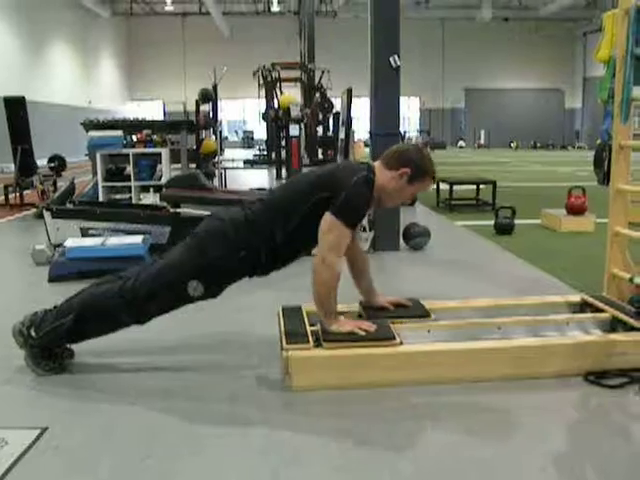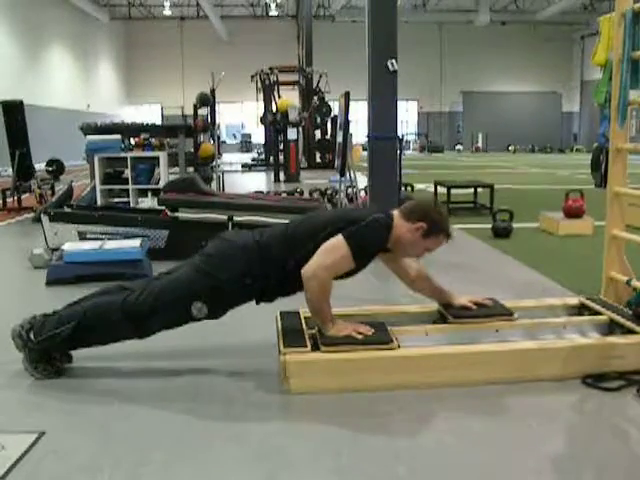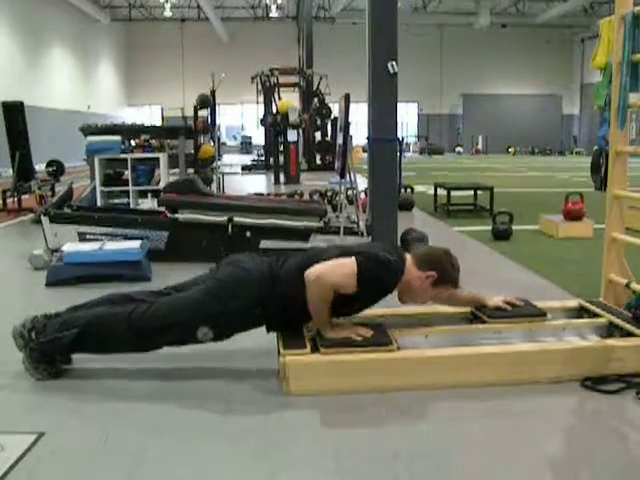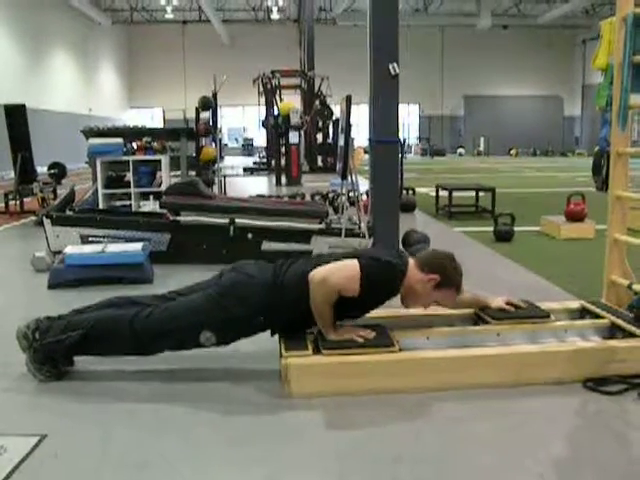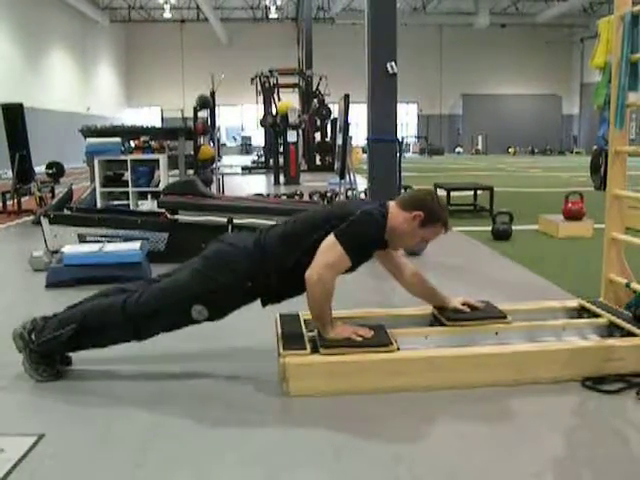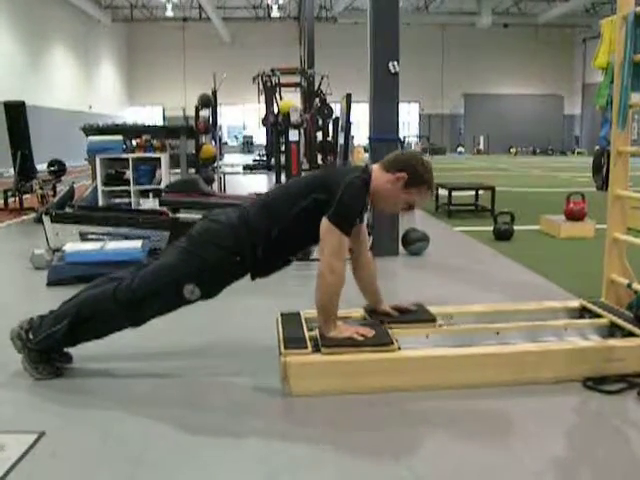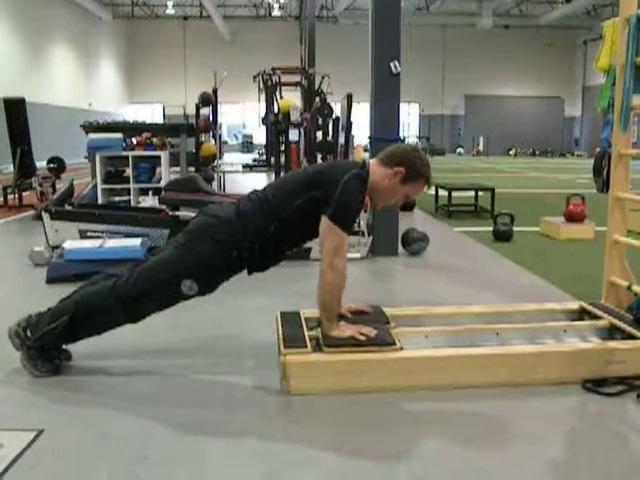
dt=0.7s
person 1, frame 1
left shoulder: (357, 182)
right shoulder: (358, 188)
left elbow: (352, 248)
right elbow: (326, 258)
left wrist: (372, 297)
right wrist: (331, 320)
left hip: (231, 235)
right hip: (229, 249)
left knee: (140, 288)
right knee: (138, 298)
left ankle: (46, 326)
right ankle: (39, 332)
person 1, frame 2
left shoulder: (380, 225)
right shoulder: (375, 229)
left elbow: (410, 273)
right elbow: (314, 273)
left wrist: (451, 299)
right wrist: (329, 325)
left hip: (239, 254)
right hip: (236, 272)
left knee: (143, 298)
right knee: (141, 313)
left ankle: (48, 329)
right ankle: (40, 337)
person 1, frame 3
left shoulder: (395, 261)
right shoulder: (384, 271)
left elbow: (440, 290)
right elbow: (317, 277)
left wrist: (483, 300)
right wrist: (327, 328)
left hip: (248, 276)
right hip: (246, 295)
left knee: (151, 308)
right knee: (144, 326)
left ankle: (49, 327)
right ankle: (43, 338)
person 1, frame 4
left shoulder: (397, 264)
right shoulder: (388, 273)
left elbow: (442, 294)
right elbow: (321, 278)
left wrist: (487, 301)
right wrist: (329, 330)
left hip: (253, 280)
right hip: (251, 302)
left knee: (153, 311)
right knee: (147, 329)
left ankle: (53, 329)
right ankle: (48, 340)
person 1, frame 5
left shoulder: (377, 220)
right shoulder: (368, 222)
left elbow: (405, 271)
right elbow: (316, 276)
left wrist: (445, 302)
right wrist: (327, 328)
left hip: (241, 257)
right hip: (238, 271)
left knee: (143, 299)
right knee: (141, 313)
left ankle: (48, 331)
right ankle: (40, 339)
person 1, frame 6
left shoulder: (354, 187)
right shoulder: (352, 188)
left elbow: (360, 253)
right elbow: (331, 263)
left wrist: (377, 304)
right wrist: (329, 326)
left hip: (228, 235)
right hip: (226, 247)
left knee: (136, 288)
right knee: (135, 298)
left ankle: (45, 332)
right ankle: (37, 337)
person 1, frame 7
left shoulder: (348, 178)
right shoulder: (351, 186)
left elbow: (330, 255)
right elbow: (333, 260)
left wrist: (334, 306)
right wrist: (331, 325)
left hip: (225, 230)
right hip: (224, 242)
left knee: (135, 284)
right knee: (132, 295)
left ankle: (42, 328)
right ankle: (35, 335)
